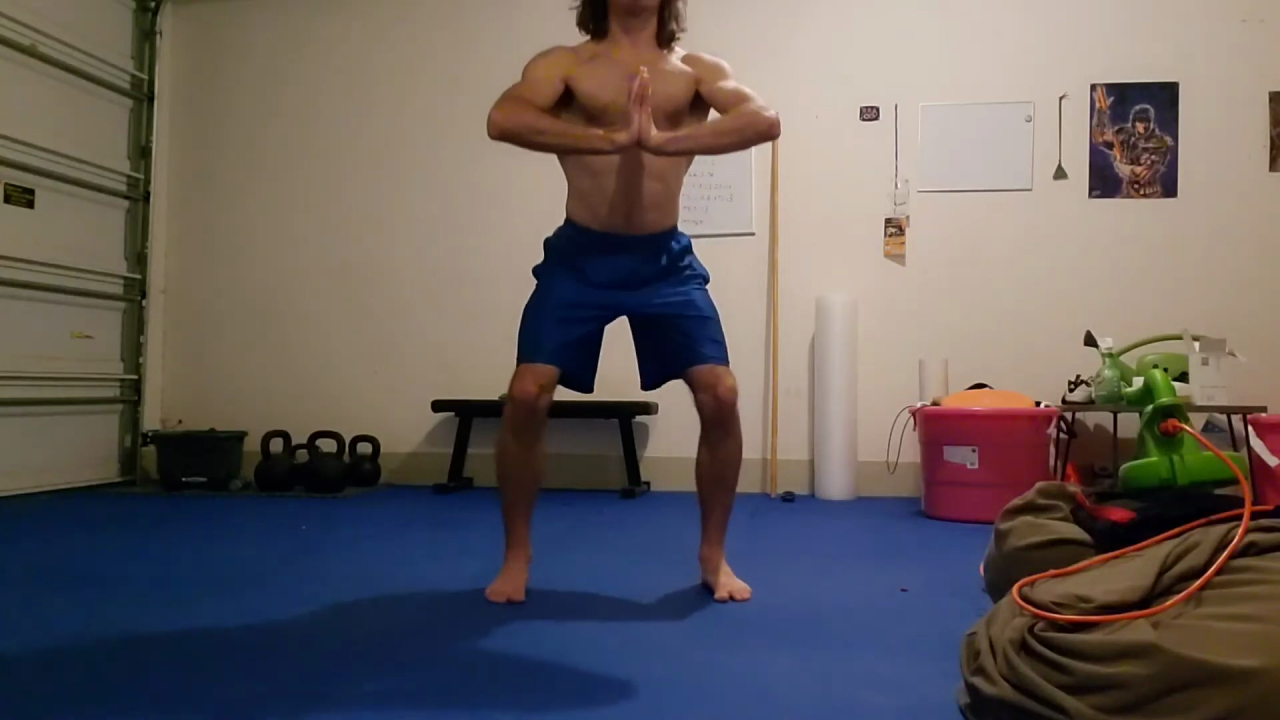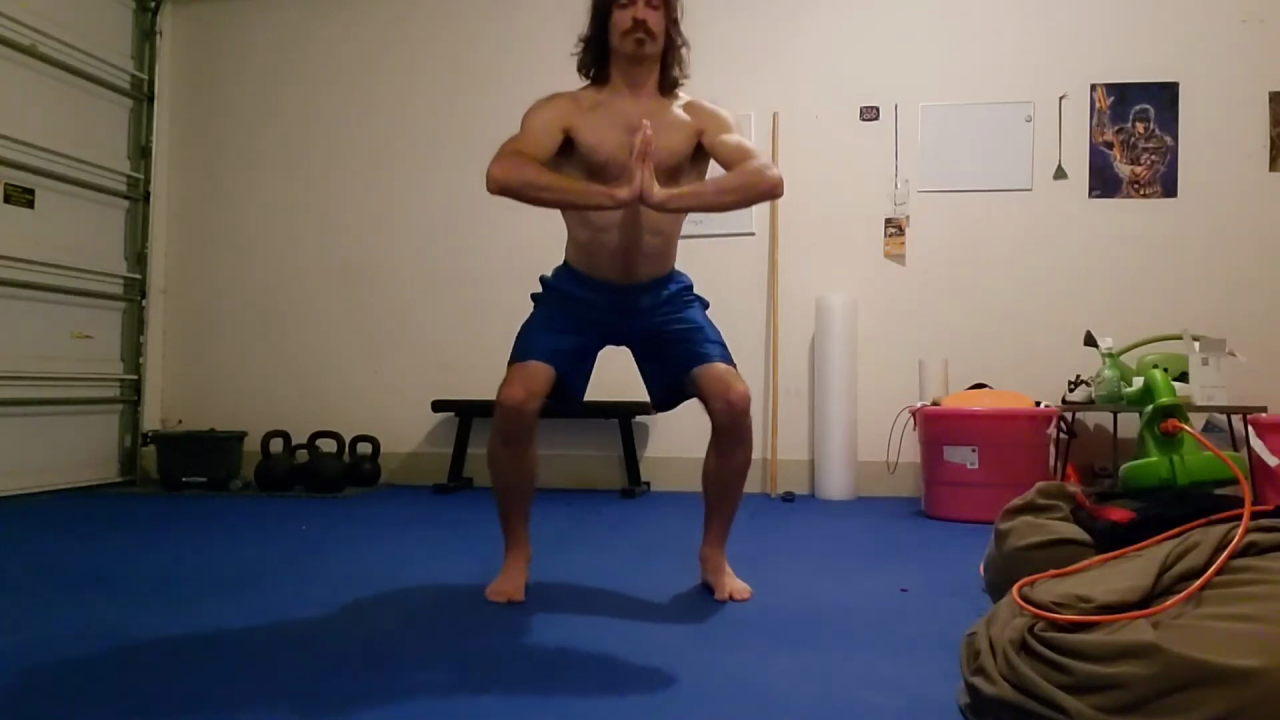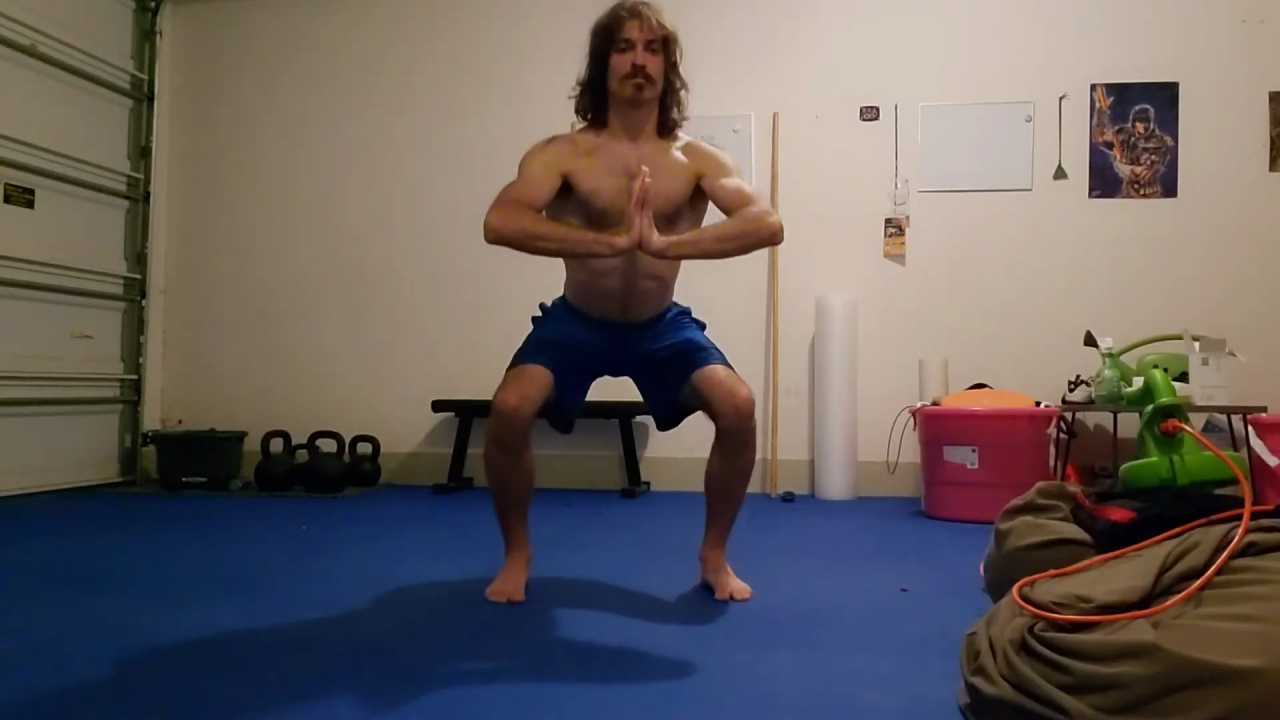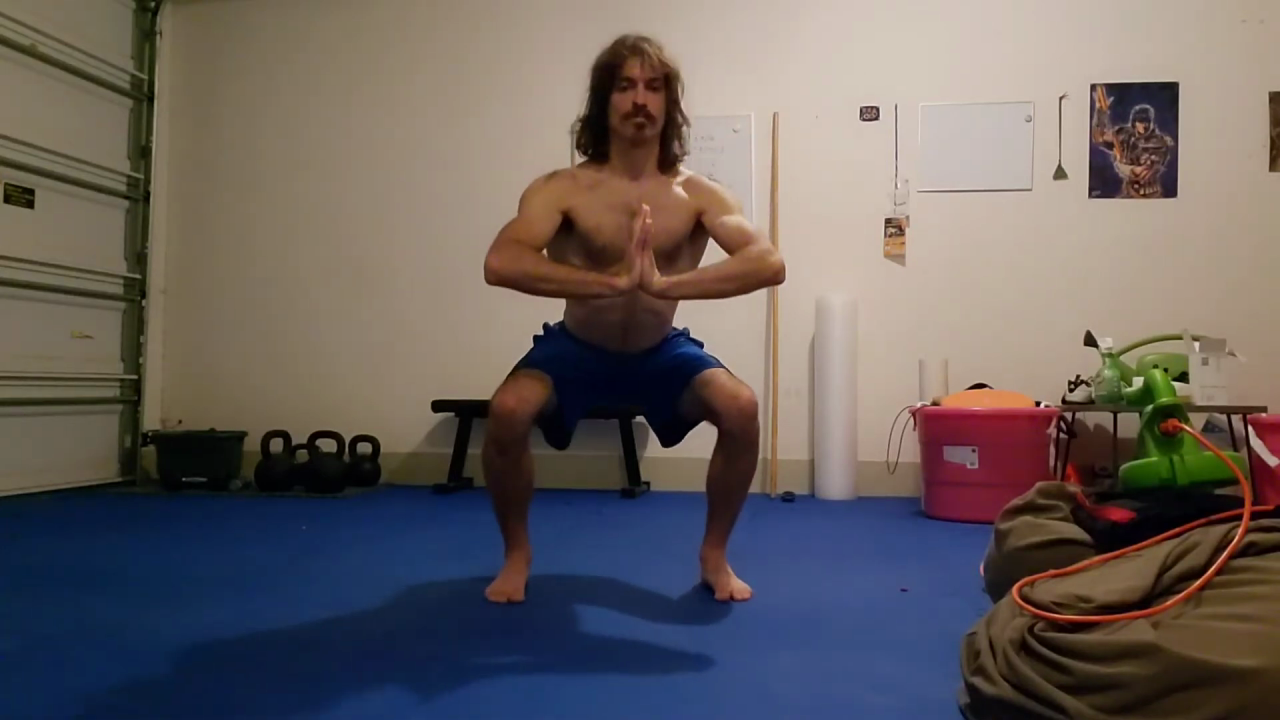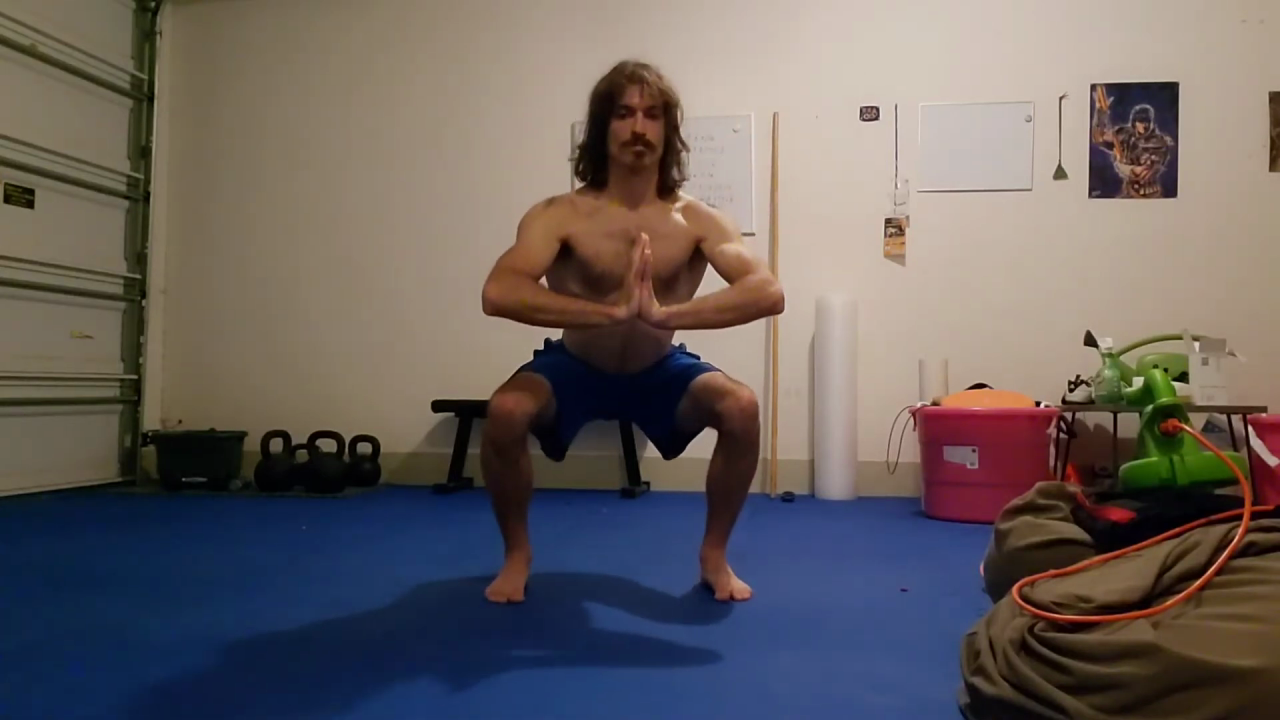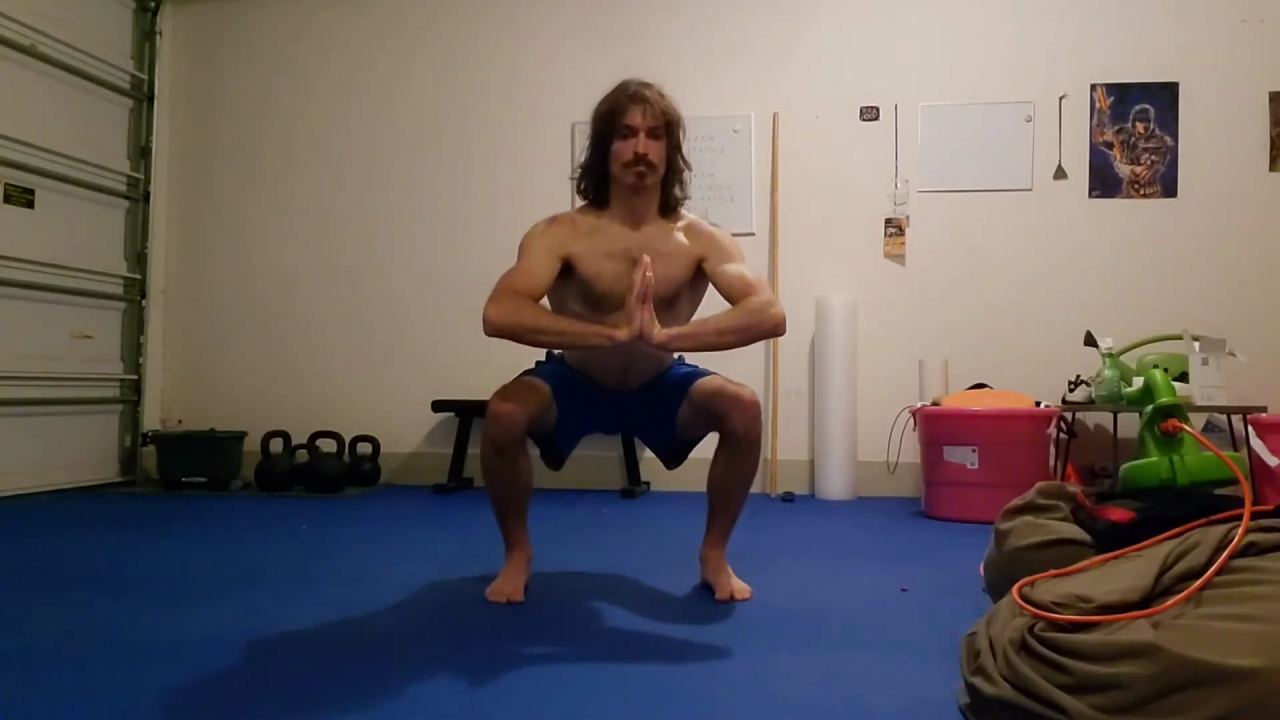
dt=0.5s
person 1, frame 1
left shoulder: (697, 69)
right shoulder: (564, 63)
left elbow: (765, 120)
right elbow: (503, 119)
left wrist: (664, 140)
right wrist: (612, 138)
left hip: (665, 260)
right hip: (580, 258)
left knee: (720, 396)
right knee: (527, 396)
left ankle: (713, 554)
right ankle: (518, 554)
person 1, frame 2
left shoulder: (698, 117)
right shoulder: (564, 110)
left elbow: (767, 178)
right elbow: (502, 174)
left wrist: (667, 196)
right wrist: (615, 193)
left hip: (663, 295)
right hip: (577, 292)
left knee: (732, 402)
right knee: (516, 402)
left ankle: (714, 555)
right ankle: (517, 553)
person 1, frame 3
left shoulder: (697, 159)
right shoulder: (561, 154)
left elbow: (768, 225)
right elbow: (499, 223)
left wrist: (664, 244)
right wrist: (613, 241)
left hip: (661, 326)
right hip: (576, 324)
left knee: (738, 407)
right knee: (510, 408)
left ankle: (715, 555)
right ankle: (517, 554)
person 1, frame 4
left shoulder: (699, 194)
right shoulder: (560, 189)
left elbow: (770, 263)
right elbow: (500, 264)
left wrist: (666, 284)
right wrist: (615, 282)
left hip: (661, 351)
right hip: (575, 348)
left knee: (740, 409)
right knee: (508, 411)
left ankle: (714, 554)
right ankle: (517, 553)
person 1, frame 5
left shoulder: (698, 221)
right shoulder: (558, 215)
left elbow: (769, 293)
right elbow: (498, 294)
left wrist: (665, 313)
right wrist: (612, 311)
left hip: (659, 370)
right hip: (574, 367)
left knee: (741, 408)
right knee: (505, 412)
left ankle: (714, 554)
right ankle: (517, 552)
person 1, frame 6
left shoulder: (700, 239)
right shoulder: (560, 234)
left elbow: (770, 314)
right elbow: (498, 315)
left wrist: (666, 335)
right wrist: (614, 332)
left hip: (660, 385)
right hip: (575, 382)
left knee: (742, 410)
right knee: (505, 413)
left ankle: (714, 554)
right ankle: (517, 553)
